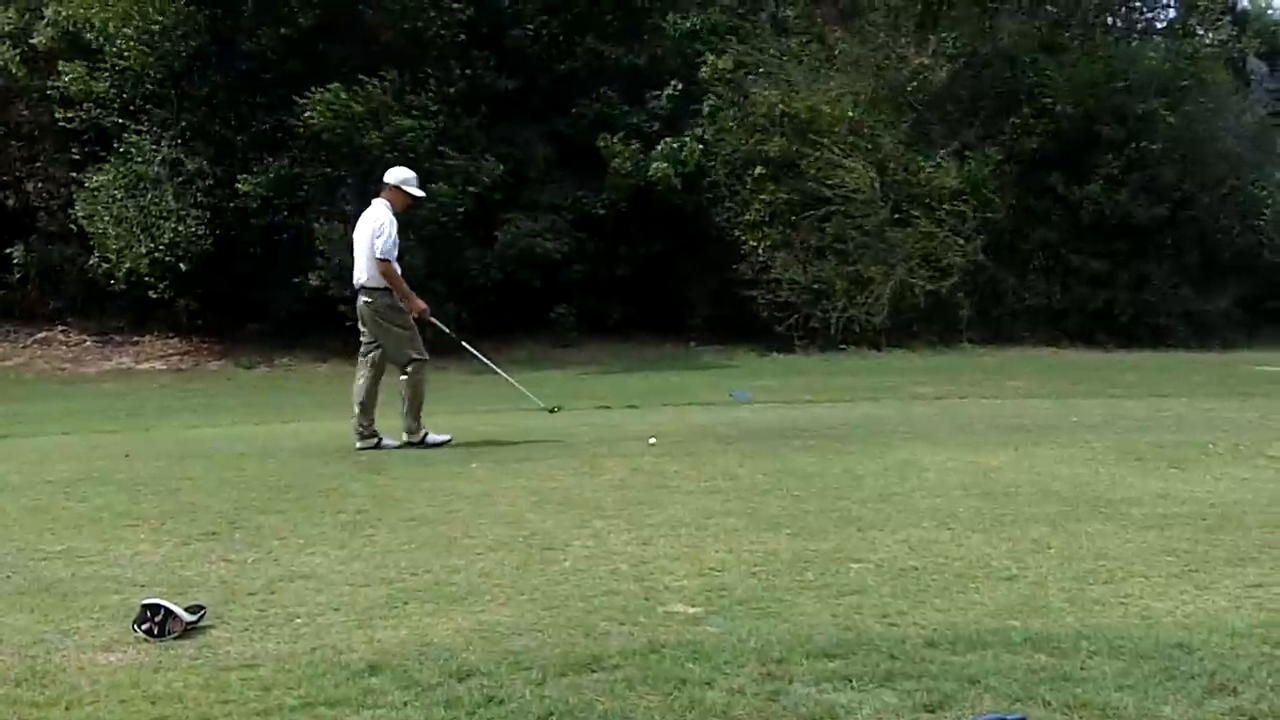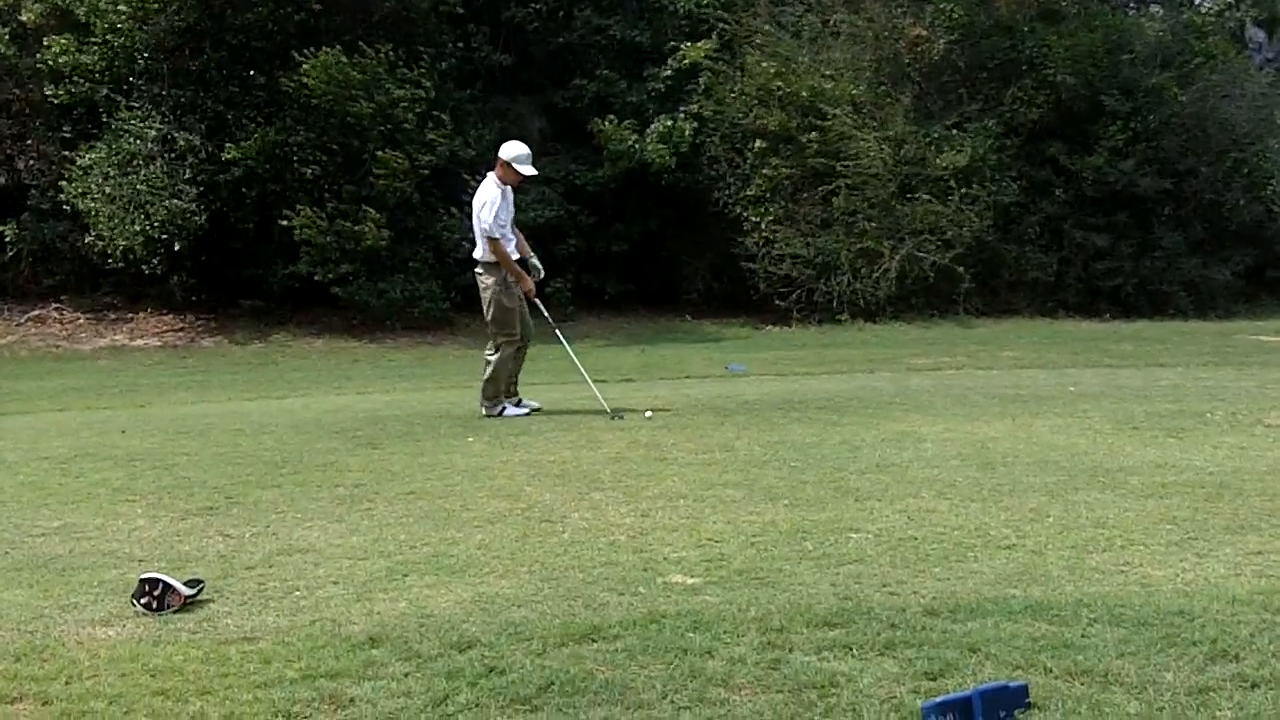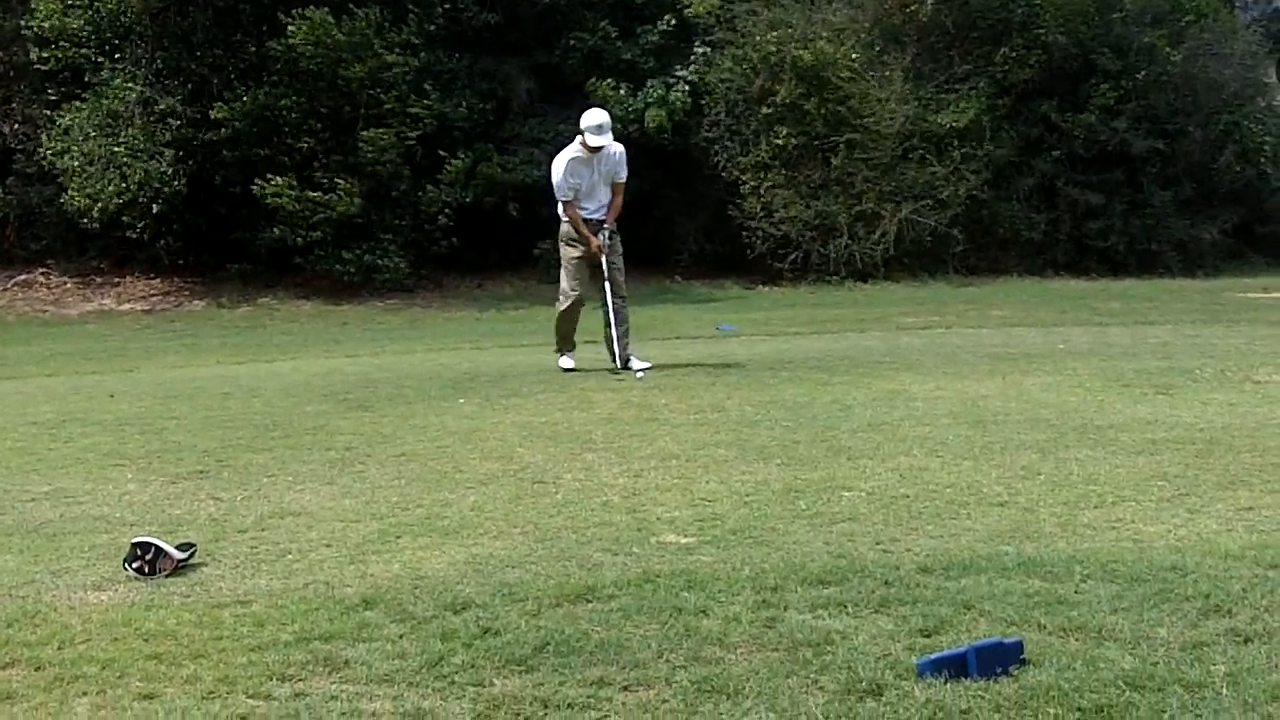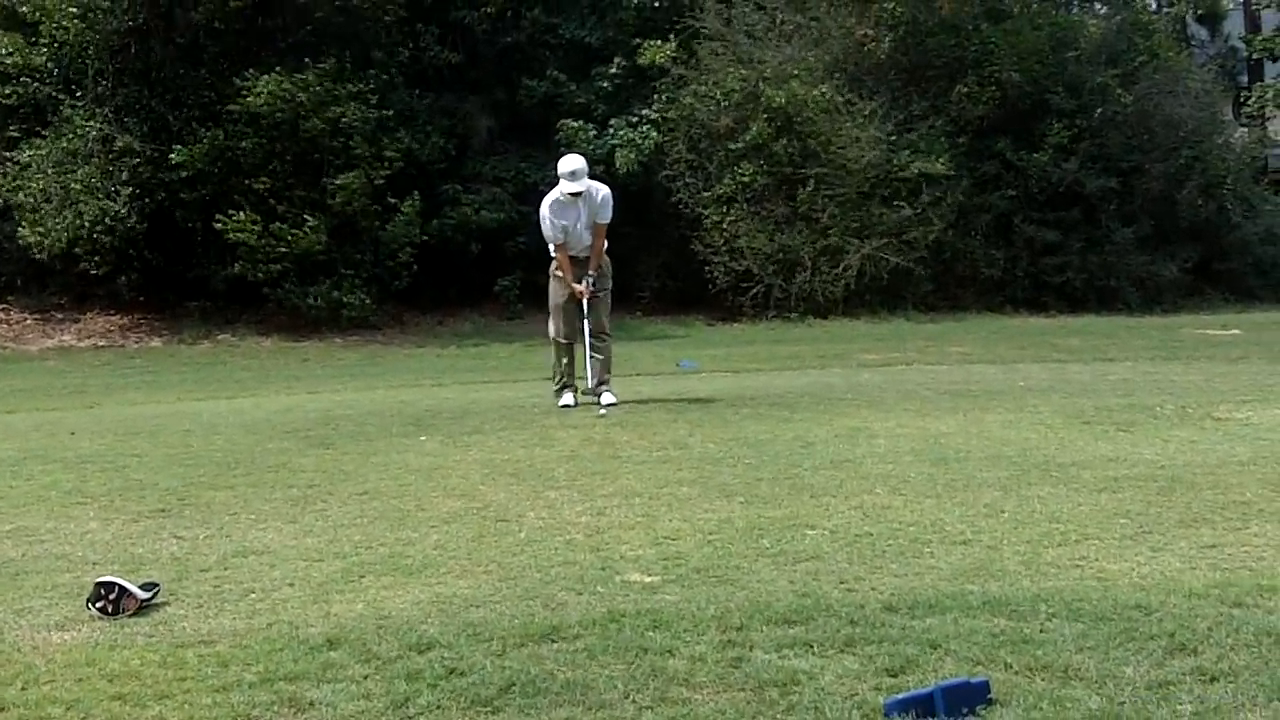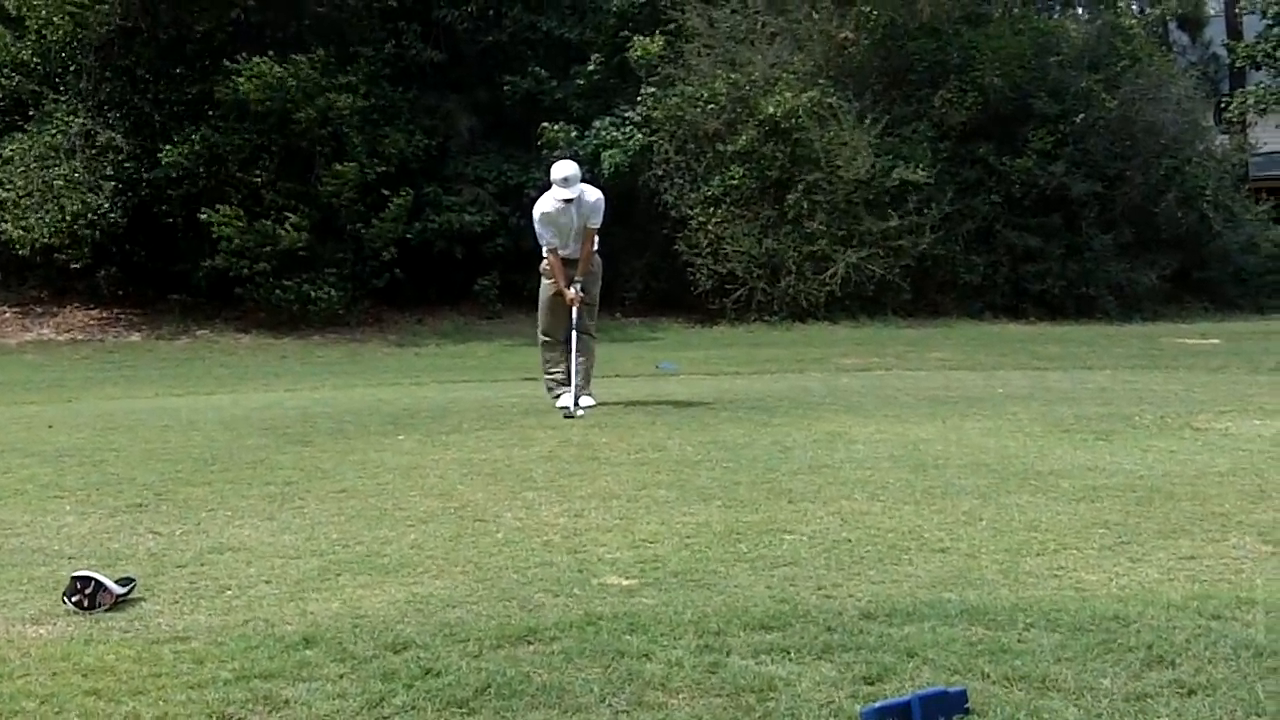
dt=0.7s
person 1, frame 1
left shoulder: (368, 216)
right shoulder: (385, 219)
right elbow: (384, 267)
left wrist: (404, 296)
right wrist: (410, 299)
left hip: (366, 298)
right hip: (381, 300)
left knee: (371, 366)
right knee: (414, 361)
left ankle: (365, 433)
right ankle: (414, 431)
person 1, frame 2
left shoulder: (504, 190)
right shoulder: (490, 195)
right elbow: (494, 245)
left wrist: (530, 257)
right wrist: (522, 277)
left hip: (504, 272)
right hip: (495, 272)
left knee: (523, 332)
right knee: (505, 338)
left ankle: (508, 396)
right ankle: (493, 403)
person 1, frame 3
left shoulder: (617, 152)
right shoulder: (565, 160)
left elbow: (617, 195)
right elbow: (568, 205)
left wrist: (606, 229)
right wrist: (588, 238)
left hip: (606, 226)
right hip: (575, 230)
left knee: (616, 292)
right knee: (574, 294)
left ankle: (622, 354)
right ankle: (565, 349)
person 1, frame 4
left shoulder: (602, 193)
right shoulder: (550, 204)
left elbow: (599, 237)
right elbow: (559, 247)
left wrist: (590, 275)
right wrist: (572, 283)
left hip: (596, 262)
right hip: (565, 264)
left knee: (600, 328)
right knee: (562, 332)
left ankle: (603, 387)
right ankle: (566, 389)
person 1, frame 5
left shoulder: (594, 198)
right shoulder: (542, 208)
left elbow: (588, 242)
right elbow: (552, 251)
left wrist: (578, 281)
right wrist: (564, 289)
left hip: (587, 263)
right hip: (556, 265)
left knee: (585, 329)
right knee: (552, 331)
left ankle: (583, 388)
right ankle: (561, 389)
